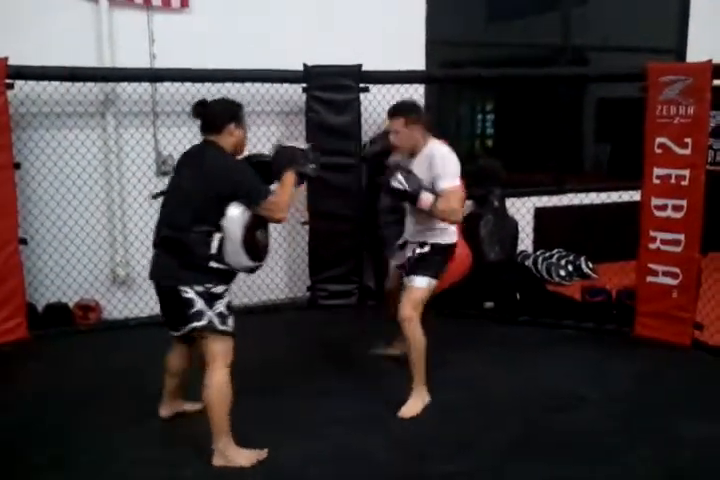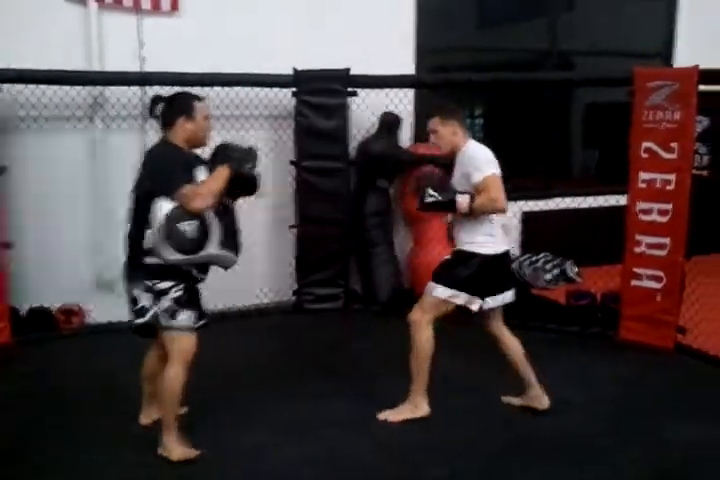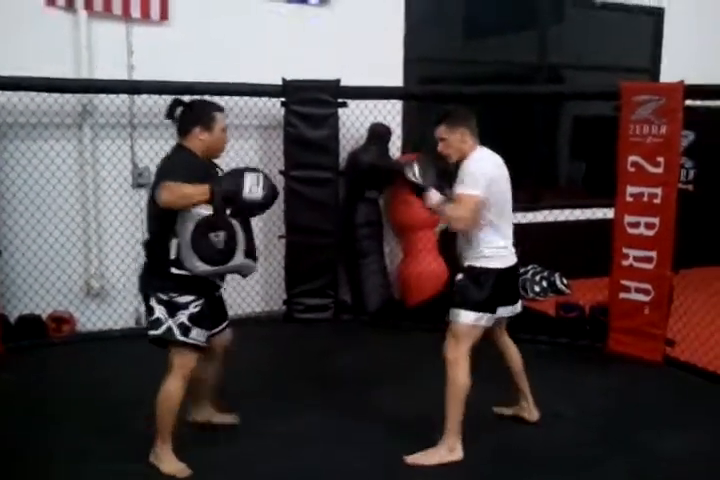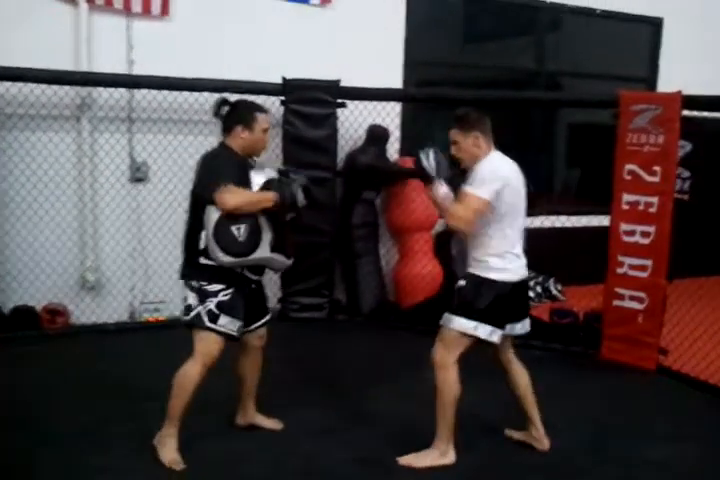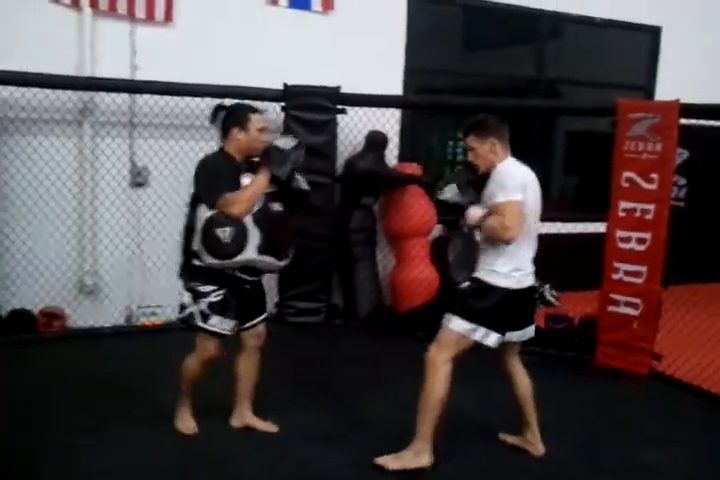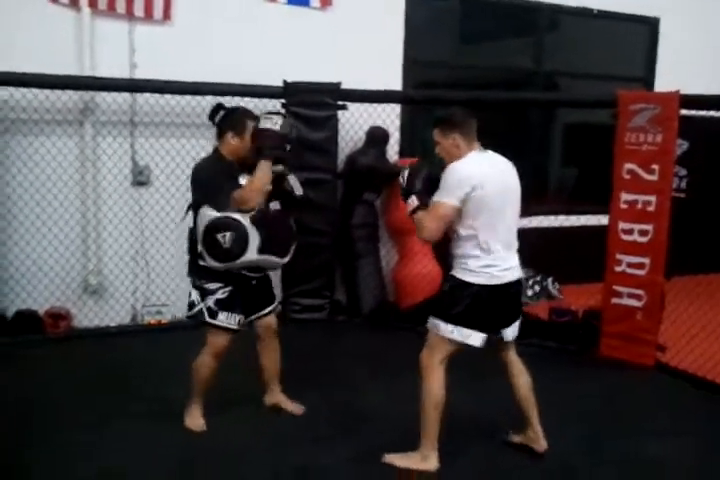
dt=0.4s
person 1, frame 1
left shoulder: (192, 158)
right shoulder: (230, 169)
right elbow: (278, 210)
left wrist: (254, 176)
right wrist: (290, 171)
left hip: (170, 264)
right hip: (197, 273)
left knee: (185, 338)
right knee: (219, 357)
left ankle: (170, 402)
right ankle: (224, 449)
person 1, frame 2
left shoulder: (183, 159)
right shoulder: (164, 159)
left elbow: (205, 194)
right elbow: (199, 200)
left wrist: (226, 177)
right wrist: (226, 167)
left hip: (173, 268)
right hip: (157, 272)
left knee: (164, 342)
right knee: (182, 349)
left ankle: (151, 407)
right ankle: (170, 438)
person 1, frame 3
left shoulder: (202, 166)
right shoulder: (177, 165)
right elbow: (166, 197)
right wrist: (220, 190)
left hip: (198, 277)
right hip: (173, 282)
left knee: (220, 342)
right knee: (184, 365)
left ankle: (202, 407)
right ankle: (161, 449)
person 1, frame 4
left shoulder: (243, 164)
right shoulder: (217, 162)
left elbow: (252, 203)
right elbow: (230, 201)
left wrist: (279, 188)
right wrist: (277, 196)
left hip: (243, 271)
right hip: (211, 274)
left knee: (256, 341)
right knee: (206, 354)
left ankle: (247, 411)
right ankle: (168, 434)
person 1, frame 5
left shoulder: (251, 169)
right shoulder: (212, 167)
left elbow: (259, 210)
right elbow: (236, 207)
right wrist: (267, 173)
left hip: (245, 271)
right hip: (210, 274)
left knee: (254, 340)
right knee: (208, 350)
left ankle: (243, 412)
right ankle: (184, 405)
person 1, frame 6
left shoulder: (248, 165)
right shoulder: (208, 171)
left elbow: (265, 201)
right elbow: (248, 201)
right wrist: (267, 159)
left hip: (252, 266)
right hip: (218, 273)
left knee: (268, 328)
right knee: (218, 343)
left ankle: (274, 392)
right ankle: (194, 406)
person 2, frame 1
left shoulder: (442, 157)
right shoulder: (402, 150)
left elbow: (454, 213)
left wrist: (418, 195)
left hip: (436, 244)
right hip: (412, 238)
left knee: (408, 313)
right knee: (393, 289)
left ankle: (420, 391)
right ankle: (404, 341)
person 2, frame 2
left shoulder: (475, 154)
right shoulder: (467, 156)
left elbow: (498, 202)
left wrist: (456, 202)
right wrist: (443, 197)
left hip: (478, 256)
right hip: (493, 255)
left knee: (419, 318)
right knee: (495, 326)
left ankle: (416, 402)
right ankle: (534, 392)
person 2, frame 3
left shoulder: (476, 165)
right shoulder: (486, 161)
left elbow: (459, 221)
left wrist: (430, 196)
right wrist: (441, 197)
left hip: (485, 270)
right hip: (502, 265)
left knee: (456, 351)
right knee: (499, 334)
left ankle: (451, 444)
right ankle: (526, 405)
person 2, frame 4
left shoulder: (488, 170)
right shoulder: (504, 166)
left elbow: (461, 222)
left wrist: (439, 187)
right wrist: (449, 193)
left hip: (490, 281)
right hip: (513, 278)
left knee: (444, 356)
right knee: (506, 353)
left ankle: (443, 448)
right ankle: (536, 431)
person 2, frame 5
left shoulder: (506, 174)
right shoulder: (523, 174)
left elbow: (509, 230)
left wrist: (472, 213)
right wrist: (474, 213)
left hip: (494, 286)
right hip: (520, 286)
left knee: (438, 356)
right knee: (511, 359)
left ankle: (420, 450)
right ankle: (532, 437)
person 2, frame 6
left shoulder: (459, 171)
right shoulder: (505, 166)
left elbow: (429, 231)
left wrist: (413, 197)
left hip: (474, 284)
right hip: (510, 279)
left knee: (431, 360)
right knee: (509, 354)
left ankle: (427, 454)
right ankle: (535, 433)
person 3, frame 1
left shoulder: (376, 141)
right shoulder: (392, 144)
left elbow: (367, 158)
left hip: (374, 199)
right hip: (388, 199)
left knee: (377, 245)
right knee: (392, 243)
left ankle: (381, 288)
person 3, frame 2
left shoulder: (366, 145)
right shoulder: (387, 146)
right elbow: (406, 159)
right wrist: (438, 160)
left hip: (362, 200)
right hip: (377, 200)
left knee: (366, 247)
right knee: (381, 247)
left ankle: (372, 294)
right ankle: (386, 295)
person 3, frame 3
left shoulder: (355, 155)
right shoulder: (377, 156)
right elbow: (394, 170)
right wrist: (419, 169)
left hip: (351, 210)
right hip: (367, 210)
left knee: (355, 257)
right knee: (371, 256)
left ankle: (361, 304)
right ankle: (376, 304)
person 3, frame 4
left shoulder: (353, 156)
right shoulder: (375, 158)
right elbow: (394, 172)
right wrist: (420, 172)
left hip: (348, 210)
right hip: (363, 212)
left knee: (350, 258)
right knee: (366, 257)
left ankle: (356, 304)
right ankle: (371, 305)
person 3, frame 5
left shoulder: (352, 161)
right shoulder: (373, 164)
right elbow: (391, 177)
right wrist: (418, 179)
left hip: (346, 216)
right hip: (361, 217)
left knee: (348, 263)
right knee: (363, 262)
left ankle: (352, 309)
right ankle: (367, 309)
person 3, frame 6
left shoulder: (353, 158)
right shoulder: (374, 159)
right elbow: (391, 173)
left hip: (348, 212)
right hip: (363, 212)
left knee: (349, 259)
right knee: (367, 257)
left ankle: (355, 305)
right ankle: (371, 305)
